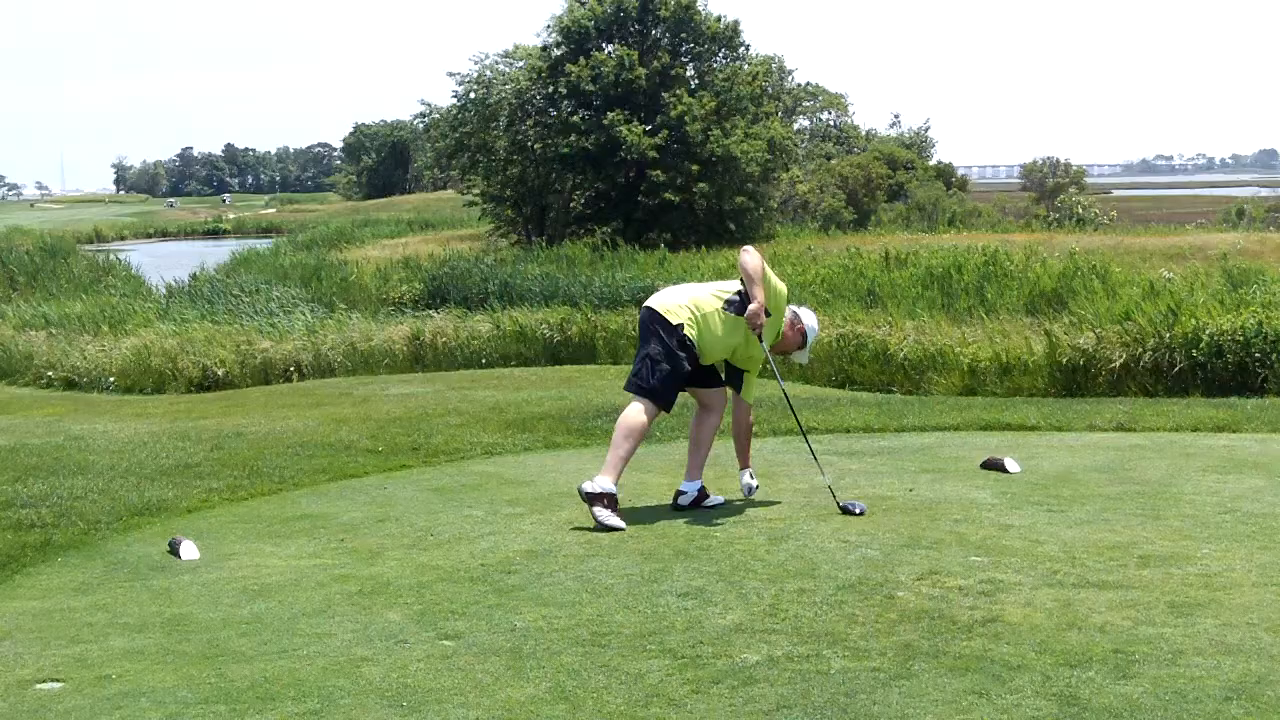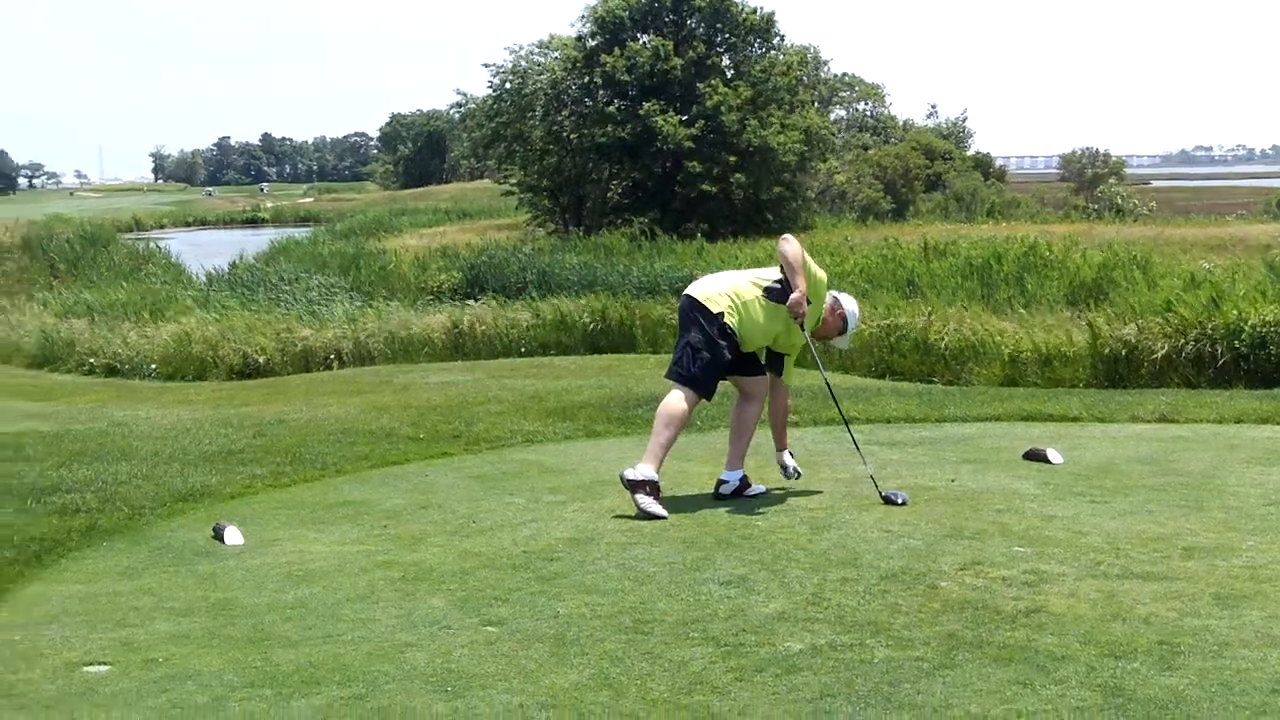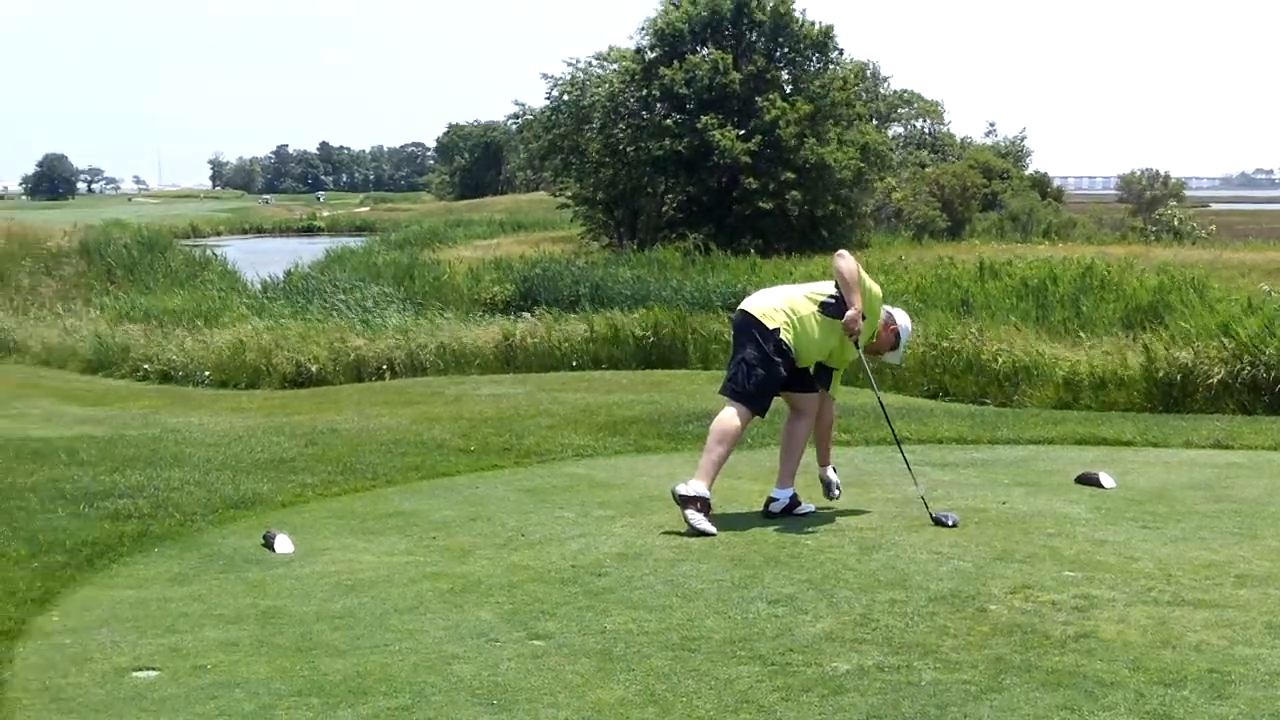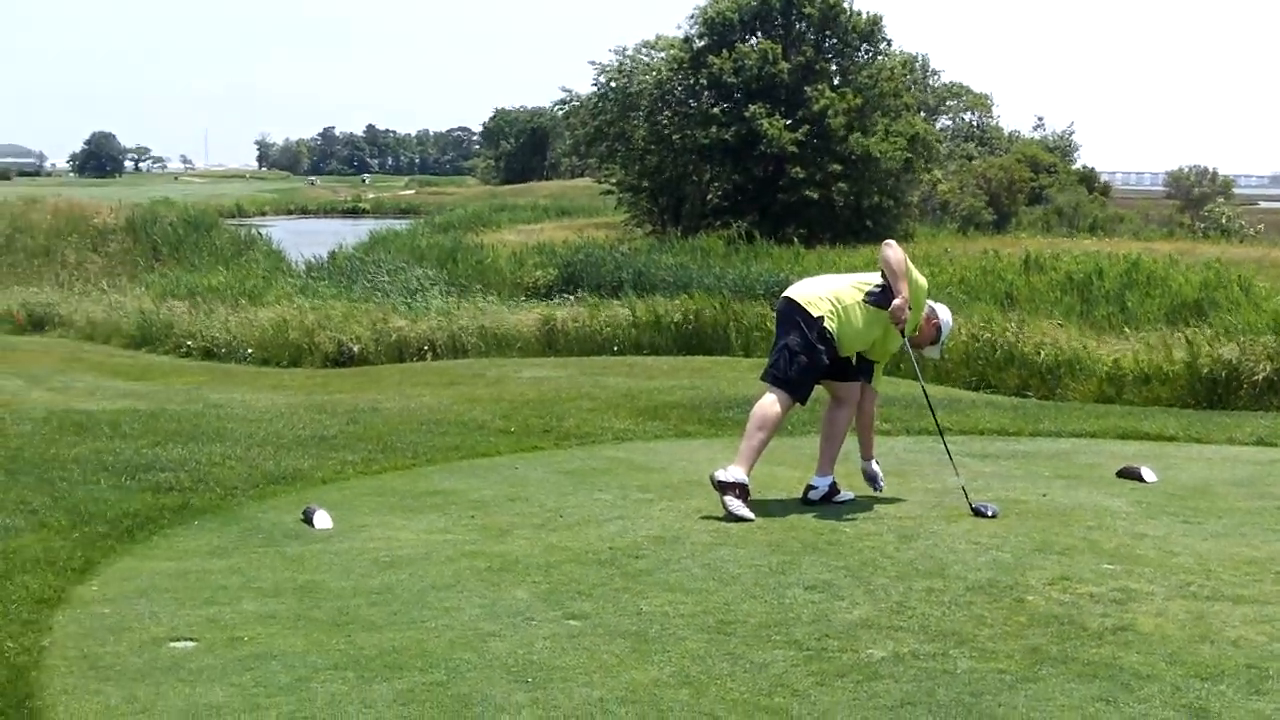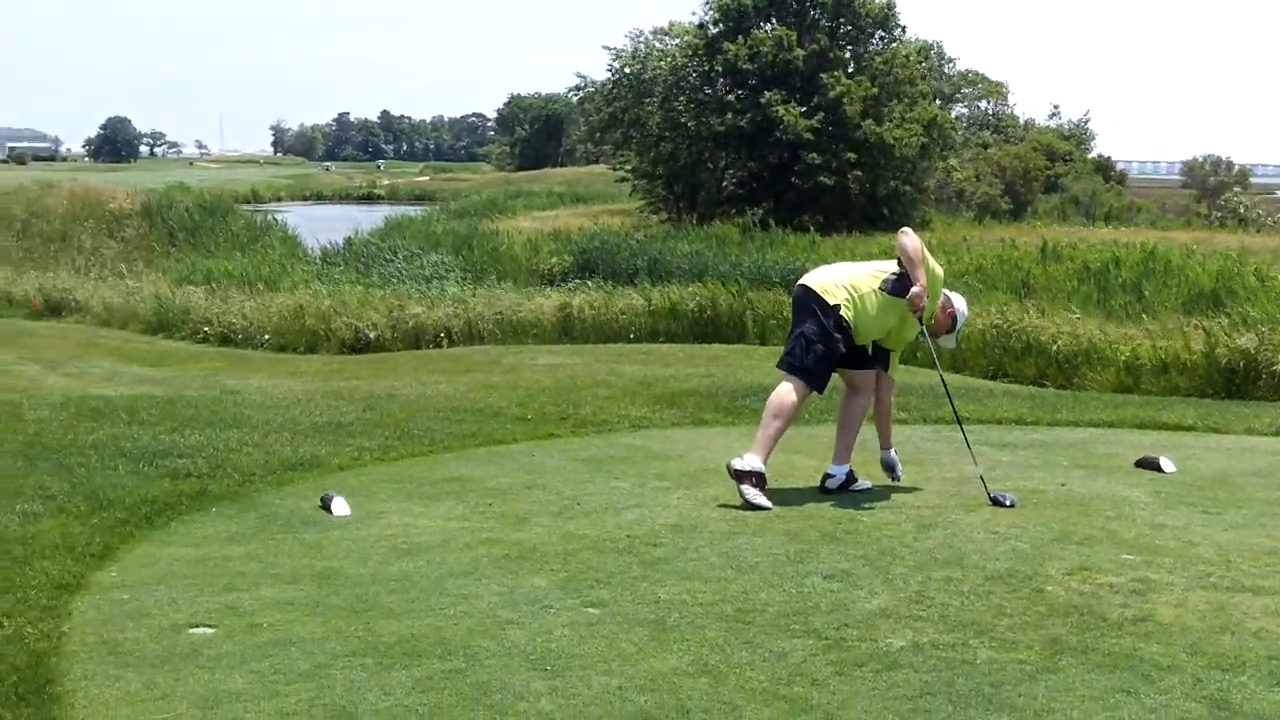
dt=0.2s
person 1, frame 1
left shoulder: (753, 354)
right shoulder: (777, 298)
left elbow: (743, 413)
right elbow: (747, 252)
left wrist: (745, 470)
right wrist: (758, 303)
right hip: (671, 317)
left knee: (715, 400)
right knee: (647, 403)
left ankle: (690, 490)
right ankle: (602, 489)
person 1, frame 2
left shoulder: (791, 338)
right shoulder: (817, 284)
left elbow: (779, 396)
right elbow: (786, 241)
left wrist: (782, 451)
right wrist: (799, 291)
right hip: (711, 305)
left knee: (756, 388)
right knee: (689, 391)
left ankle: (732, 479)
right ankle: (644, 476)
person 1, frame 3
left shoulder: (842, 352)
right shoulder: (872, 299)
left elbow: (824, 409)
right elbow: (842, 257)
left wrist: (825, 468)
right wrist: (855, 309)
right hip: (766, 320)
left knee: (807, 405)
right knee: (742, 407)
left ankle: (782, 497)
right ankle: (695, 493)
person 1, frame 4
left shoulder: (883, 344)
right shoulder: (917, 290)
left elbow: (865, 403)
right elbow: (889, 247)
left wrist: (868, 461)
right wrist: (902, 297)
right hip: (810, 308)
left knee: (848, 394)
right knee: (783, 394)
left ankle: (820, 485)
right ankle: (734, 479)
person 1, frame 5
left shoulder: (900, 332)
right shoulder: (934, 278)
left elbow: (883, 392)
right elbow: (905, 234)
left wrist: (887, 450)
right wrist: (920, 285)
right hip: (826, 296)
left knee: (863, 383)
right knee: (800, 383)
left ankle: (838, 473)
right ankle: (750, 467)
